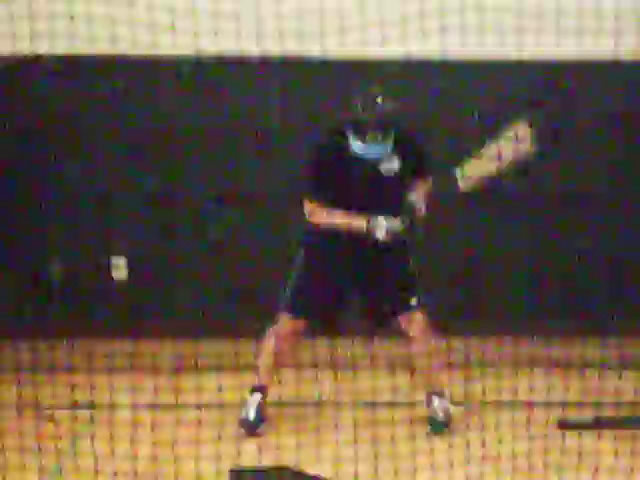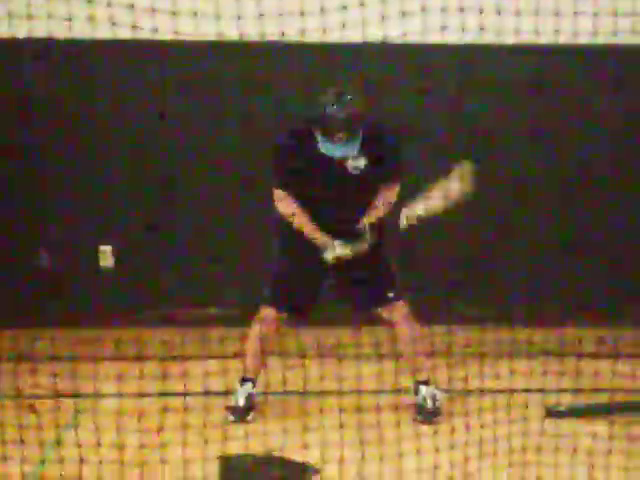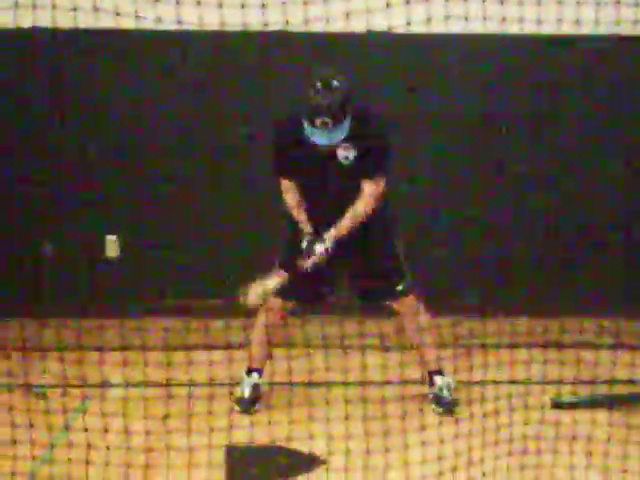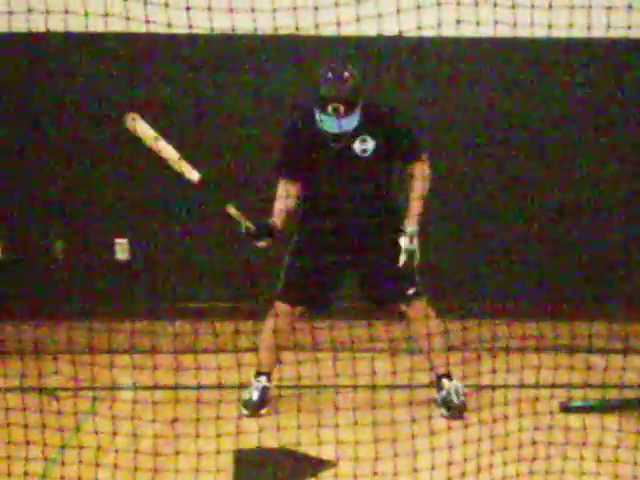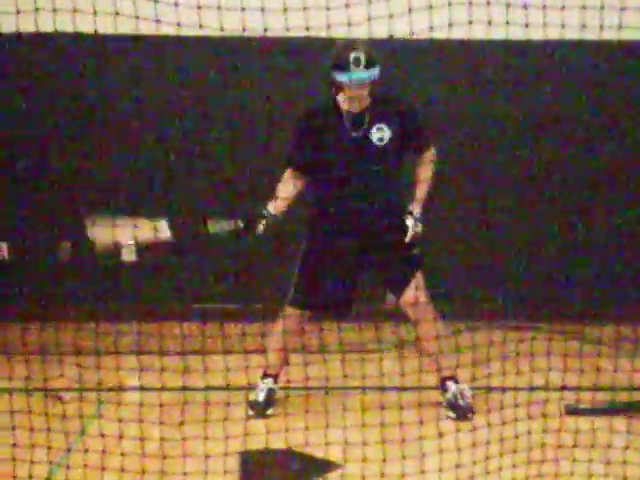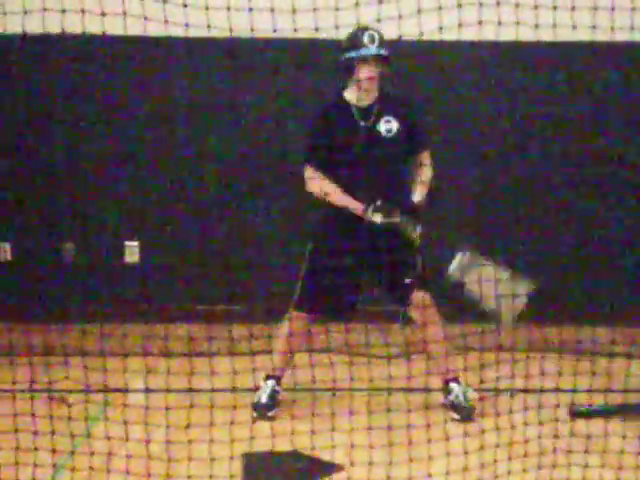
dt=0.4s
person 1, frame 1
left shoulder: (405, 145)
right shoulder: (328, 150)
left elbow: (421, 179)
right elbow: (314, 212)
left wrist: (417, 199)
right wrist: (366, 224)
left hip: (384, 248)
right hip: (329, 248)
left knee: (415, 320)
right knee: (289, 321)
left ankle: (436, 399)
right ankle: (257, 397)
person 1, frame 2
left shoulder: (380, 141)
right shoulder: (295, 142)
left elbow: (389, 188)
right elbow: (284, 200)
left wrist: (369, 225)
right wrist: (325, 242)
left hip: (360, 239)
right hip: (305, 238)
left knee: (397, 309)
right knee: (270, 313)
left ankle: (423, 387)
right ankle: (247, 388)
person 1, frame 3
left shoulder: (370, 128)
right shoulder: (289, 132)
left elbow: (371, 195)
right elbow: (289, 185)
left wrist: (331, 238)
right wrist: (307, 233)
left hip: (366, 228)
right hip: (310, 229)
left knee: (406, 300)
right knee: (276, 302)
left ankle: (436, 378)
right ankle: (253, 378)
person 1, frame 4
left shoulder: (383, 121)
right shoulder: (300, 130)
left elbow: (419, 167)
right elbow: (290, 182)
left wrist: (411, 225)
right wrist: (274, 222)
left hip: (378, 229)
right hip: (320, 231)
left knee: (415, 303)
right knee: (285, 307)
left ankle: (445, 382)
right ankle: (261, 382)
person 1, frame 5
left shoulder: (397, 112)
right shoulder: (316, 121)
left elbow: (426, 156)
right elbow: (296, 175)
left wrist: (415, 208)
right wrist: (270, 210)
left hip: (389, 226)
right hip: (332, 230)
left knee: (416, 301)
right knee: (296, 308)
left ankle: (450, 384)
right ankle: (268, 382)
person 1, frame 6
left shoulder: (402, 109)
right shoulder: (328, 116)
left elbow: (422, 160)
right elbow: (314, 180)
left wrist: (416, 199)
right wrist: (363, 208)
left hip: (394, 230)
right hip: (340, 231)
left knee: (422, 303)
right knee: (302, 310)
left ankle: (452, 385)
right ankle: (272, 383)
